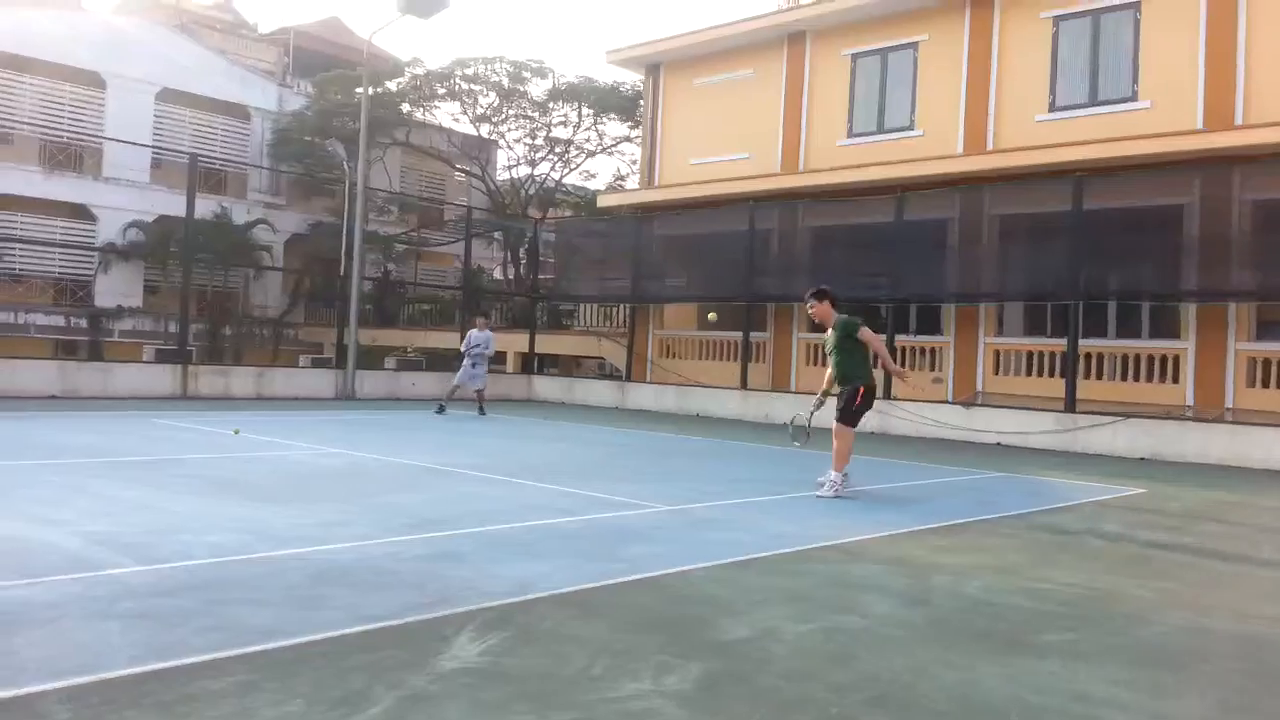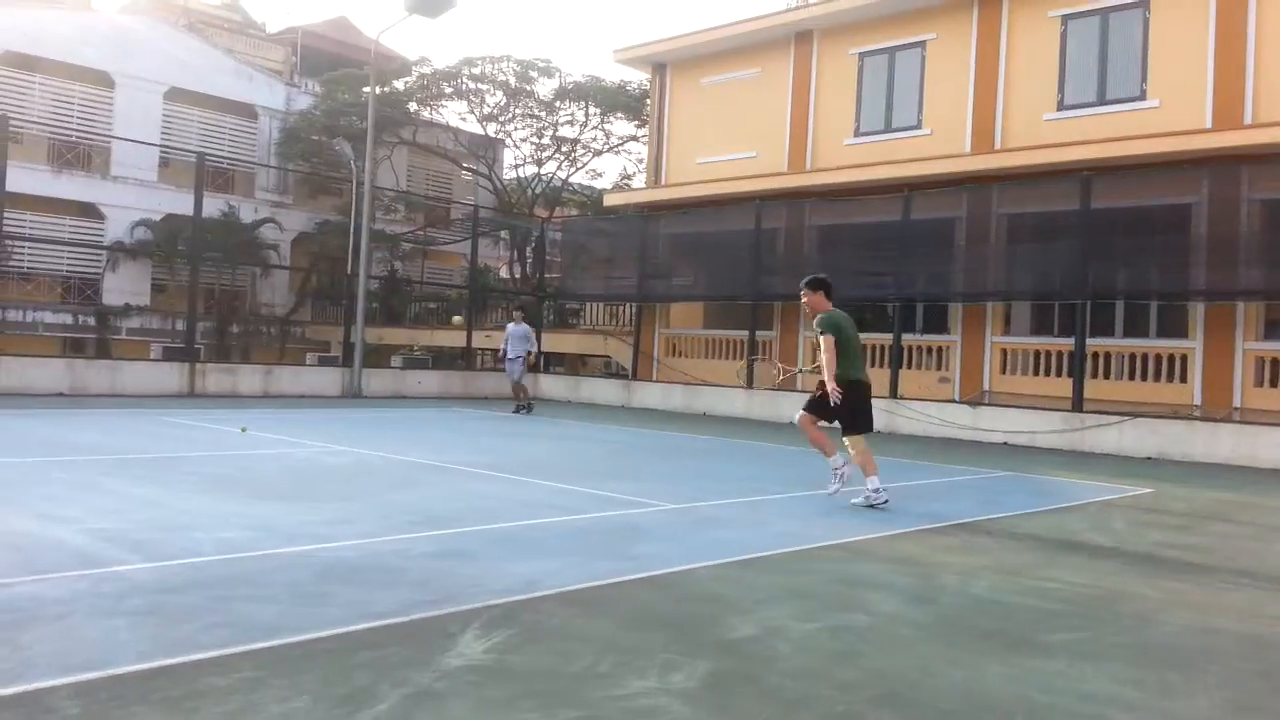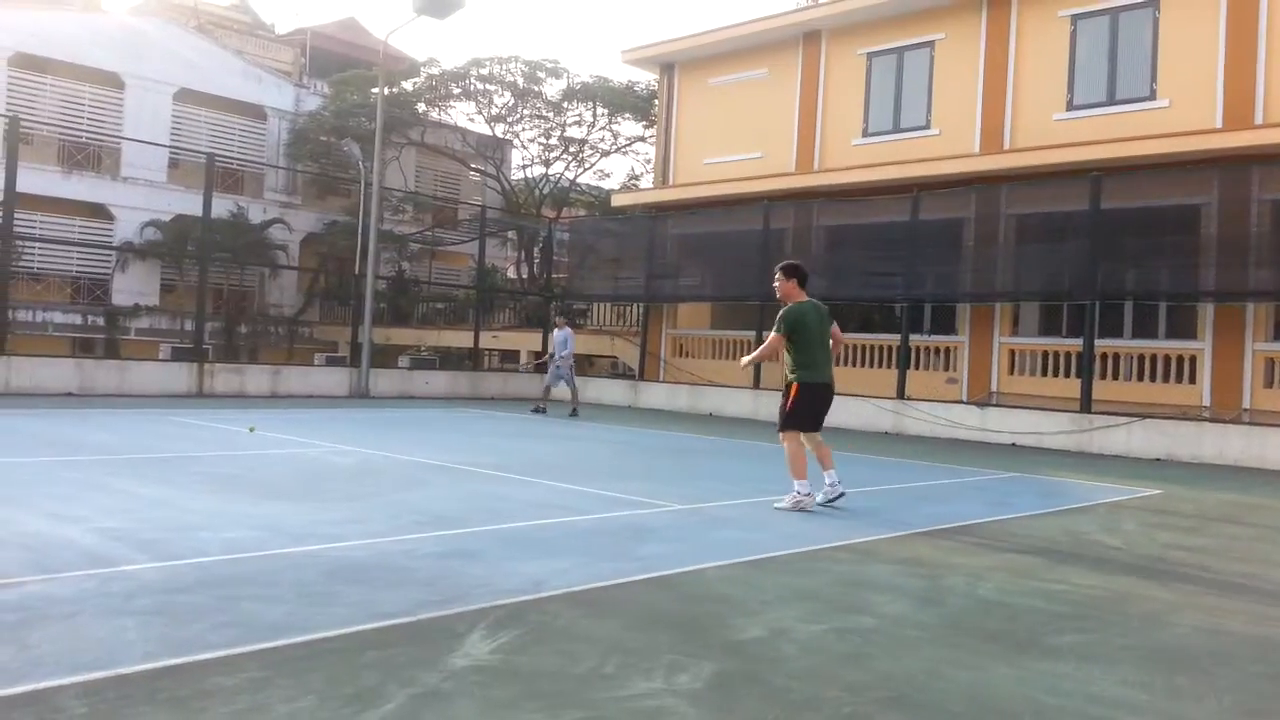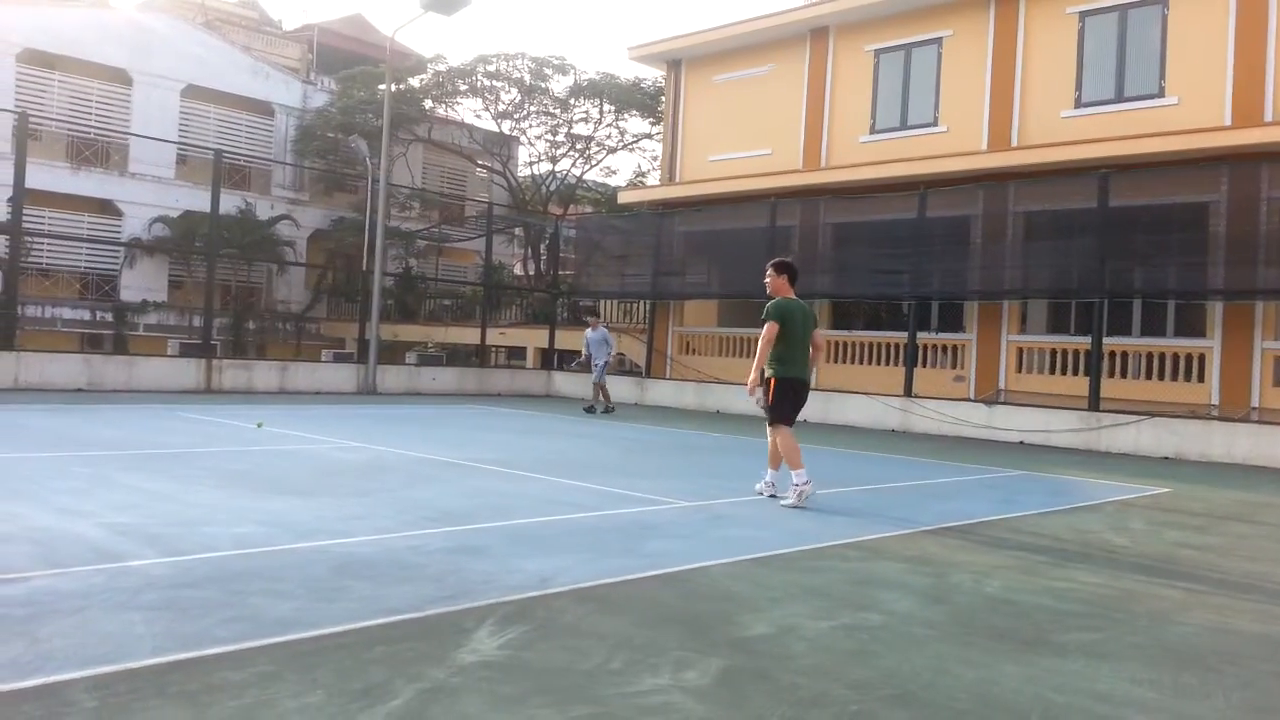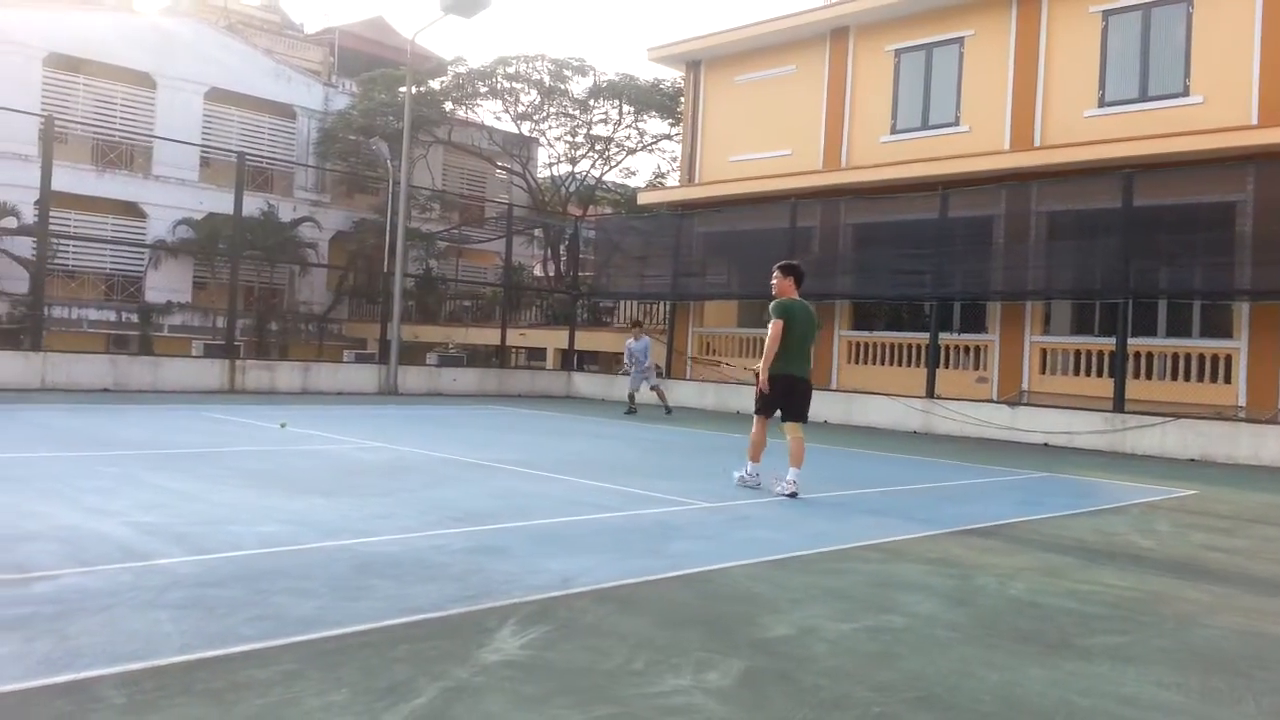
dt=0.4s
person 1, frame 1
left shoulder: (845, 322)
right shoulder: (829, 334)
left elbow: (874, 340)
left wrist: (891, 367)
right wrist: (823, 393)
left hip: (860, 387)
right hip: (846, 388)
left knee: (841, 429)
right knee: (841, 431)
left ankle: (836, 481)
right ankle: (837, 474)
person 1, frame 2
left shoulder: (824, 320)
right shoulder: (843, 317)
left elbow: (828, 350)
left wrist: (830, 379)
right wrist: (823, 367)
left hip: (841, 383)
right hip: (860, 384)
left knee: (804, 420)
right knee: (855, 439)
left ankle: (838, 464)
right ankle: (875, 490)
person 1, frame 3
left shoulder: (788, 313)
right shoulder: (821, 309)
left elbow: (769, 349)
right elbow: (838, 339)
left wrist: (748, 359)
left hip: (803, 383)
right hip: (825, 382)
left knee: (790, 435)
right knee: (812, 436)
left ankle: (803, 493)
right ankle: (833, 484)
person 1, frame 4
left shoulder: (775, 306)
right shoulder: (807, 310)
left elbow: (767, 339)
right elbow: (817, 346)
left wrist: (755, 371)
left hip: (780, 377)
right hip: (801, 379)
left knee: (782, 430)
right knee: (778, 429)
left ankle: (802, 482)
right ankle: (771, 482)
person 1, frame 5
left shoulder: (779, 306)
right shoulder: (810, 312)
left elbow: (774, 336)
left wrist: (763, 367)
left hip: (777, 373)
right hip: (803, 377)
left knee: (760, 421)
right knee: (794, 429)
left ankle: (751, 472)
right ankle: (792, 480)
